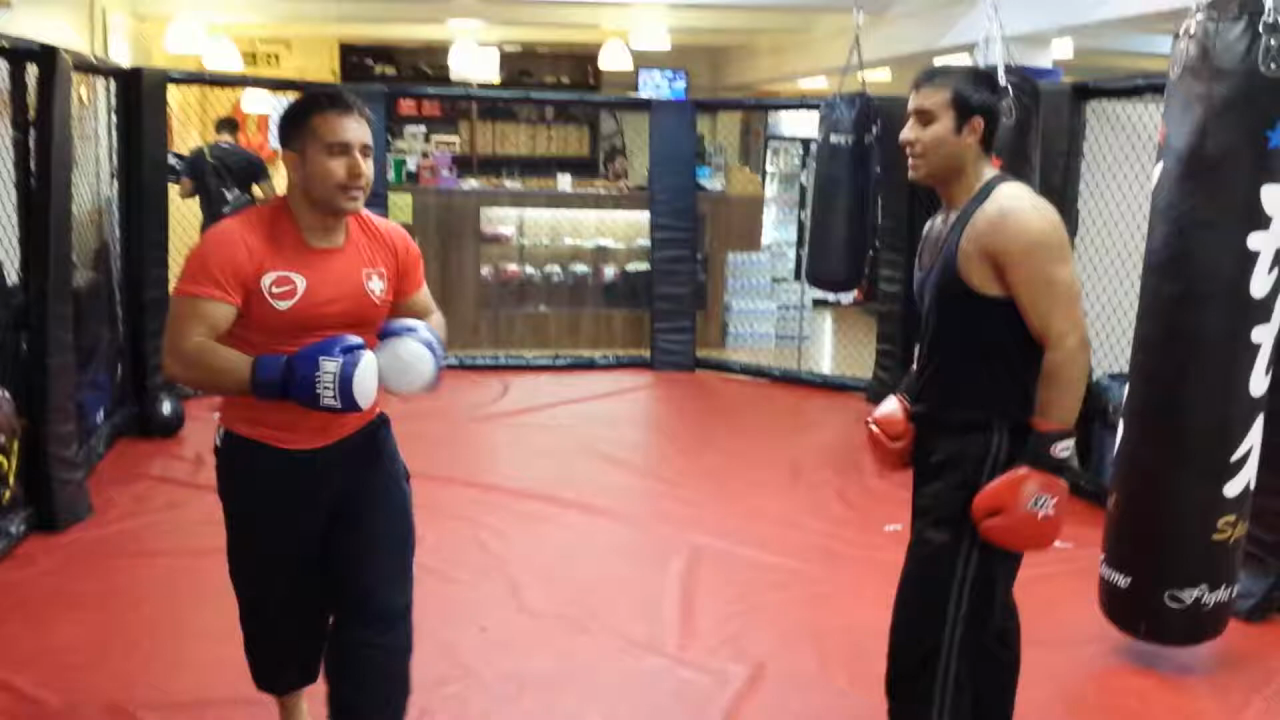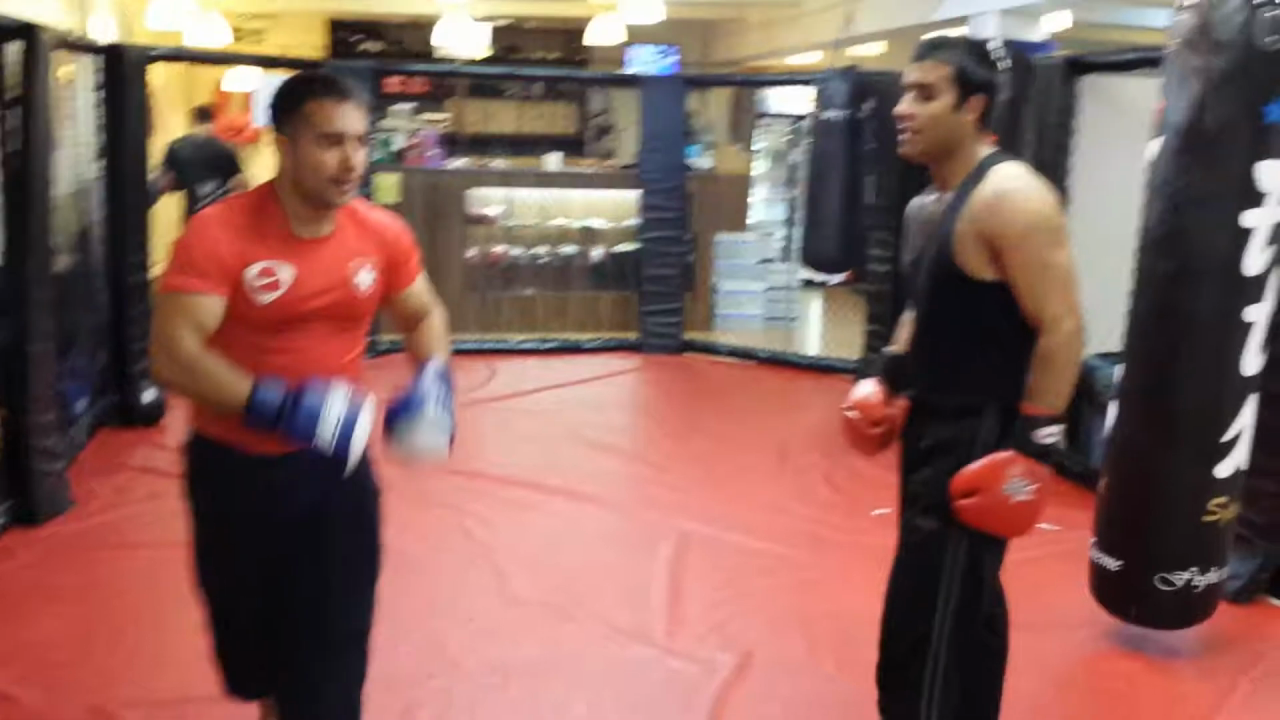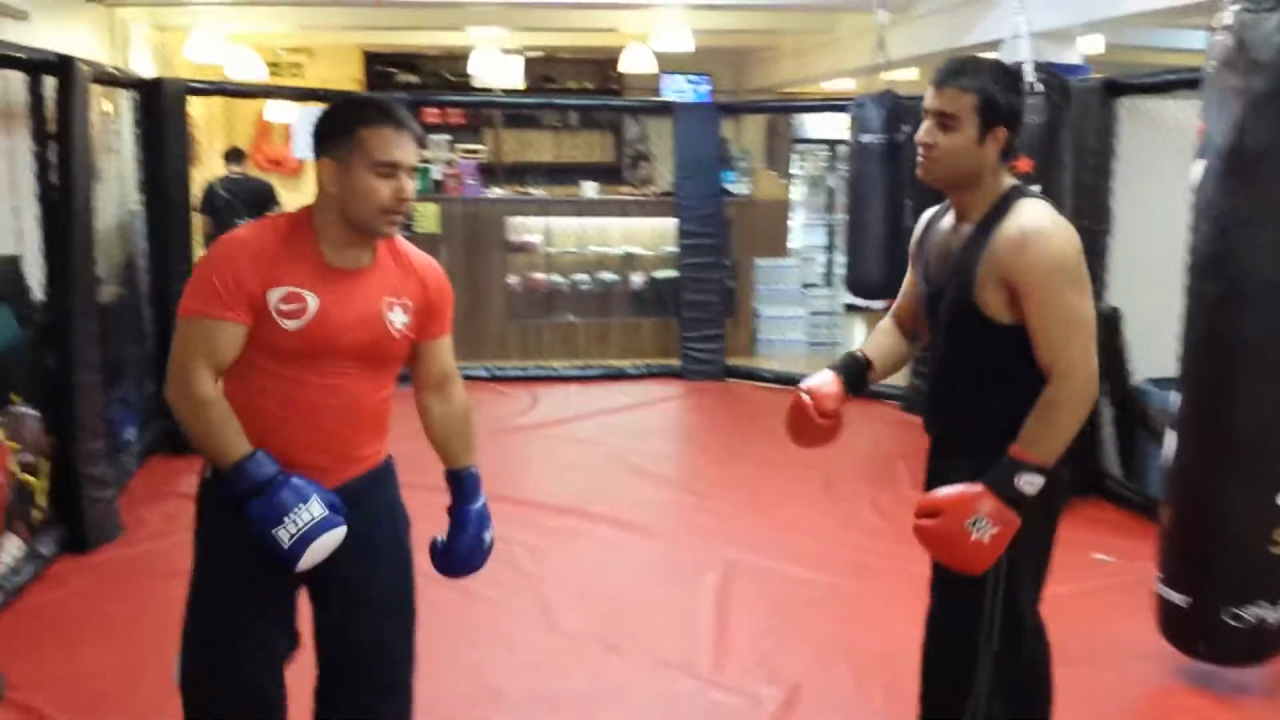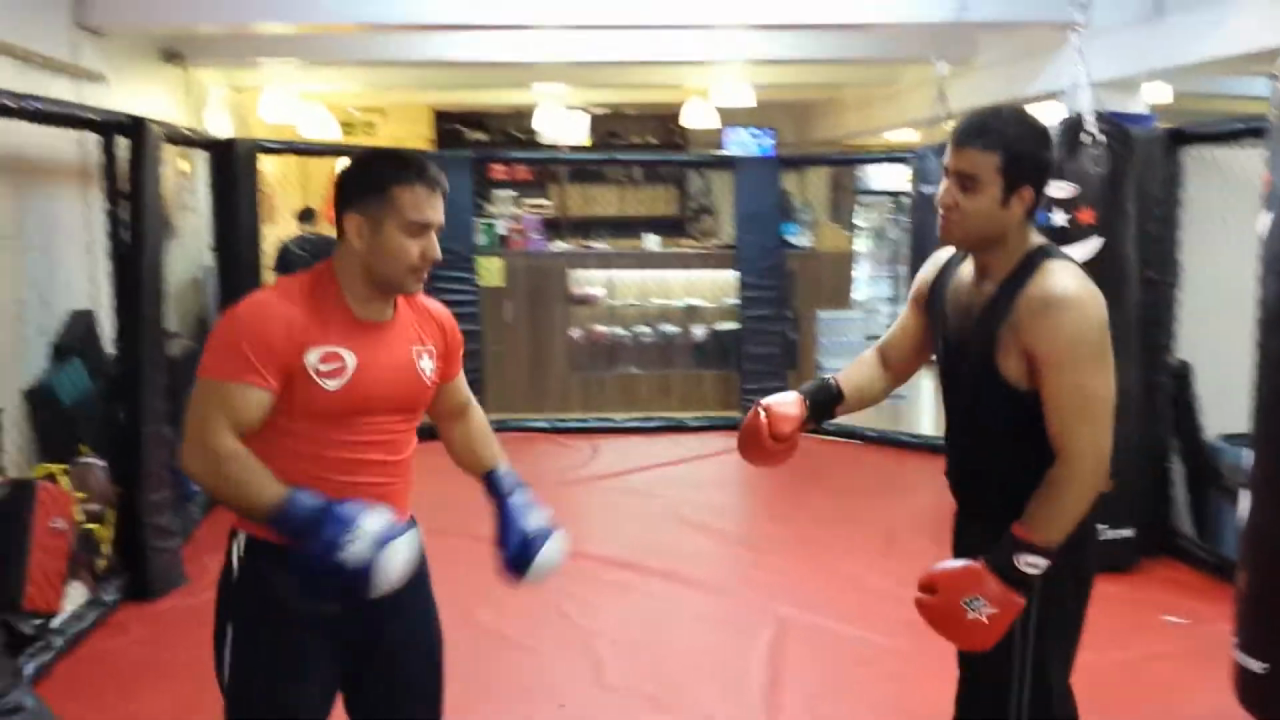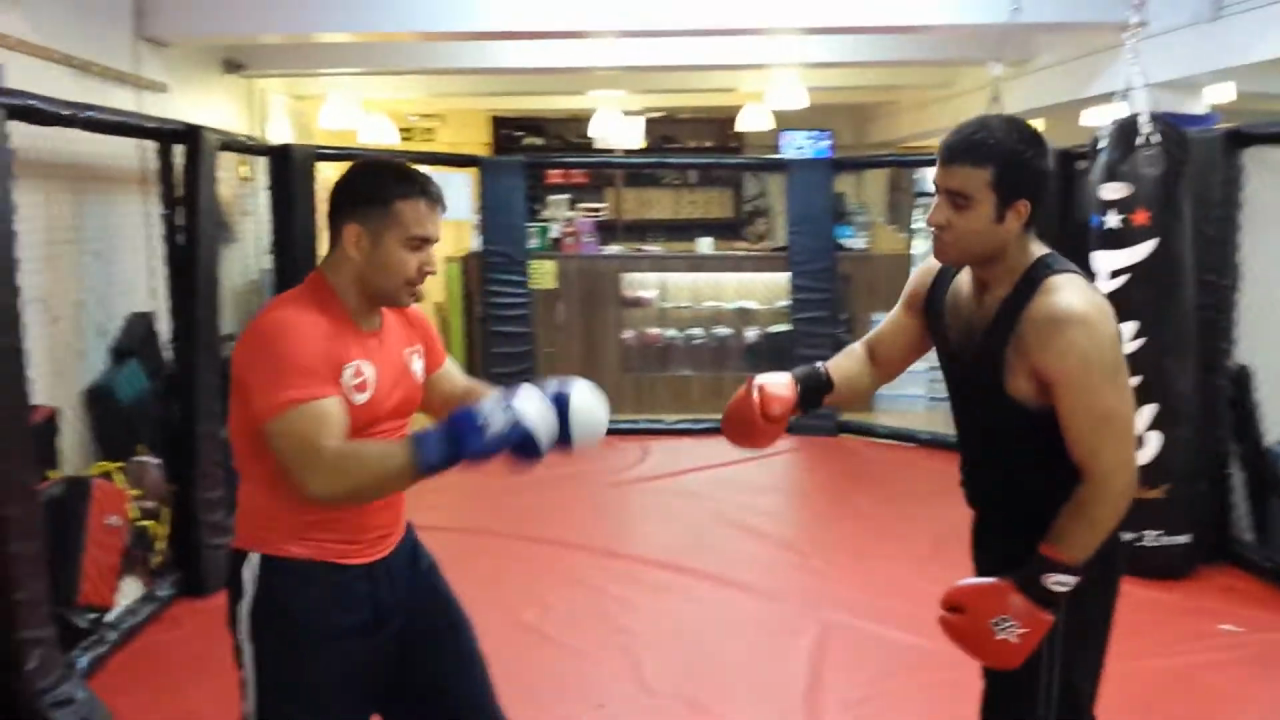
dt=0.2s
person 1, frame 1
left shoulder: (1013, 217)
right shoulder: (940, 224)
left elbow: (1066, 344)
left wrist: (1044, 459)
right wrist: (908, 396)
left hip: (990, 454)
right hip: (944, 443)
left knee: (933, 633)
right knee: (977, 618)
person 1, frame 2
left shoulder: (1010, 197)
right shoulder: (924, 206)
left elbow: (1061, 330)
left wrist: (1029, 443)
right wrist: (886, 375)
left hip: (986, 439)
right hip: (930, 425)
left knee: (922, 619)
right knee: (961, 600)
person 1, frame 3
left shoulder: (1034, 236)
right shoulder: (933, 225)
left elbow: (1074, 380)
right elbow: (906, 324)
left wrist: (1011, 486)
right wrist: (846, 375)
left hip: (1012, 479)
right hip: (954, 461)
left knee: (969, 655)
right knee: (989, 635)
person 1, frame 4
left shoulder: (1060, 302)
right shoulder: (943, 272)
left elbow: (1084, 463)
right elbow: (889, 362)
left wrist: (1012, 570)
right wrist: (810, 401)
left hip: (1040, 547)
right hip: (980, 523)
person 1, frame 5
left shoulder: (1065, 317)
right shoulder: (938, 281)
left elbow: (1112, 479)
right elbow: (877, 357)
left wrist: (1039, 588)
right wrist: (798, 389)
left hip: (1062, 563)
right hip: (1001, 538)
person 2, frame 1
left shoulder: (391, 243)
right shoulder: (233, 245)
left elbow: (428, 315)
right elbow: (182, 354)
left wrist: (420, 343)
right wrist: (285, 374)
left hip: (360, 451)
right hip: (264, 461)
left knee: (379, 611)
right knee: (280, 608)
person 2, frame 2
left shoulder: (385, 235)
right shoulder: (218, 233)
left elbow: (425, 314)
right elbow: (172, 355)
left wrist: (432, 381)
right wrist: (277, 405)
left hip: (336, 460)
right hip: (235, 465)
left knee: (333, 634)
right knee: (248, 626)
person 2, frame 3
left shoulder: (422, 276)
right shoulder: (244, 256)
left elbow: (441, 390)
right elbow: (190, 381)
left wrist: (469, 495)
right wrist: (262, 484)
left hip: (364, 497)
right hip: (256, 507)
person 2, frame 4
left shoulder: (433, 323)
right shoulder: (268, 319)
left elbow: (457, 413)
right elbow: (205, 447)
left wrist: (509, 491)
right wrist: (307, 517)
left hip: (389, 560)
right hip: (283, 570)
person 2, frame 5
left shoulder: (408, 323)
right shoulder: (284, 335)
left elbow: (461, 395)
right elbow: (321, 473)
left wrist: (530, 404)
right wrist: (453, 442)
left hip: (395, 563)
right hip: (298, 585)
